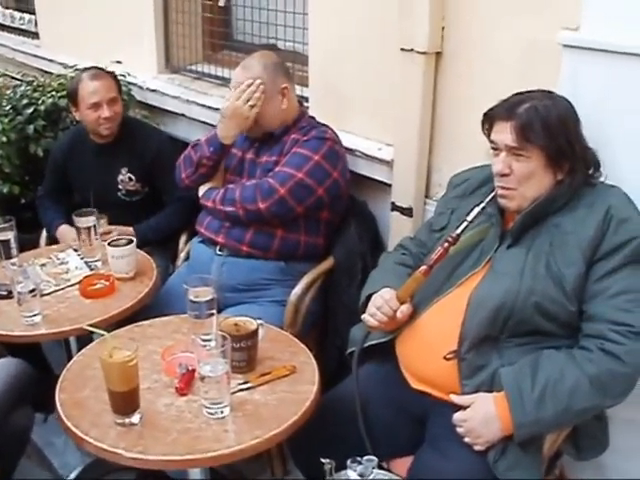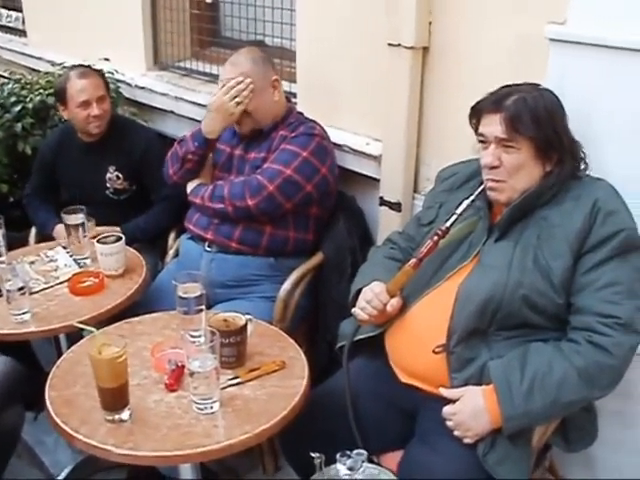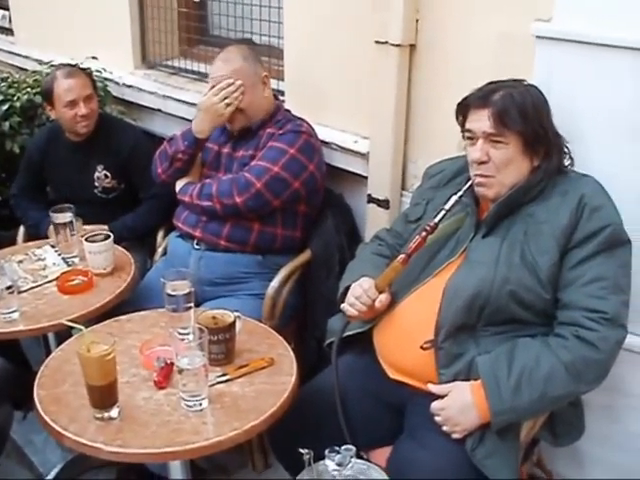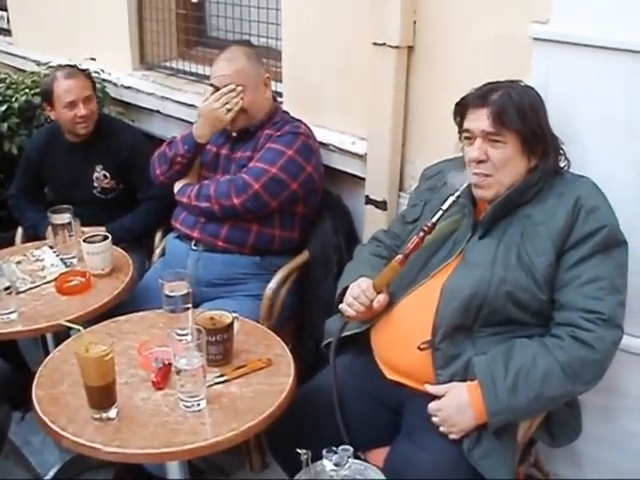
dt=0.2s
person 1, frame 1
left shoulder: (609, 223)
right shoulder: (470, 188)
right elbow: (410, 254)
left wrist: (511, 408)
right wrist: (384, 292)
left hip: (494, 405)
right knee: (310, 440)
person 1, frame 2
left shoulder: (597, 216)
right shoulder: (458, 182)
left elbow: (604, 342)
right elbow: (399, 247)
left wrist: (500, 400)
right wrist: (374, 286)
left hip: (488, 400)
right knee: (300, 435)
person 1, frame 3
left shoulder: (584, 212)
right shoulder: (445, 179)
left elbow: (591, 337)
right elbow: (386, 243)
left wrist: (489, 396)
right wrist: (362, 282)
left hip: (476, 395)
right knee: (288, 432)
person 1, frame 4
left shoulder: (579, 212)
right shoulder: (441, 181)
left elbow: (587, 337)
right elbow: (384, 245)
left wrist: (486, 396)
right wrist: (360, 283)
left hip: (473, 395)
right knee: (287, 433)
person 2, frame 1
left shoulder: (319, 144)
right shoulder: (241, 132)
left elbow: (268, 201)
right elbow: (186, 177)
left wrist: (210, 194)
right wrist: (224, 132)
left hip: (269, 283)
right hip: (203, 263)
person 2, frame 2
left shoulder: (307, 140)
right shoulder: (228, 128)
left elbow: (257, 198)
right elbow: (174, 173)
left wrist: (198, 191)
right wrist: (209, 127)
left hip: (258, 280)
right hip: (192, 260)
person 2, frame 3
left shoulder: (295, 138)
right shoulder: (217, 126)
left elbow: (245, 195)
right elbow: (162, 172)
left wrist: (187, 189)
right wrist: (200, 127)
left hip: (247, 277)
right hip: (181, 257)
person 2, frame 4
left shoulder: (293, 139)
right shoulder: (215, 127)
left elbow: (244, 197)
right elbow: (160, 173)
left wrist: (186, 190)
right wrist: (200, 132)
left hip: (245, 277)
right hip: (179, 259)
person 3, frame 1
left shoulder: (153, 142)
right shoulder: (66, 147)
left elbow: (184, 205)
right elbow: (47, 198)
left wrist: (135, 234)
right wrist: (60, 228)
left hip: (147, 246)
person 3, frame 2
left shoulder: (141, 140)
right shoulder: (54, 145)
left elbow: (172, 203)
right elbow: (35, 197)
left wrist: (123, 234)
right wrist: (56, 227)
left hip: (135, 243)
person 3, frame 3
left shoulder: (129, 139)
right shoulder: (41, 144)
left elbow: (160, 201)
right elbow: (22, 197)
left wrist: (111, 232)
right wrist: (49, 228)
left hip: (124, 242)
person 3, frame 4
left shoulder: (127, 140)
right shoulder: (40, 145)
left elbow: (159, 202)
right elbow: (20, 198)
left wrist: (109, 234)
right wrist: (48, 229)
left hip: (122, 243)
